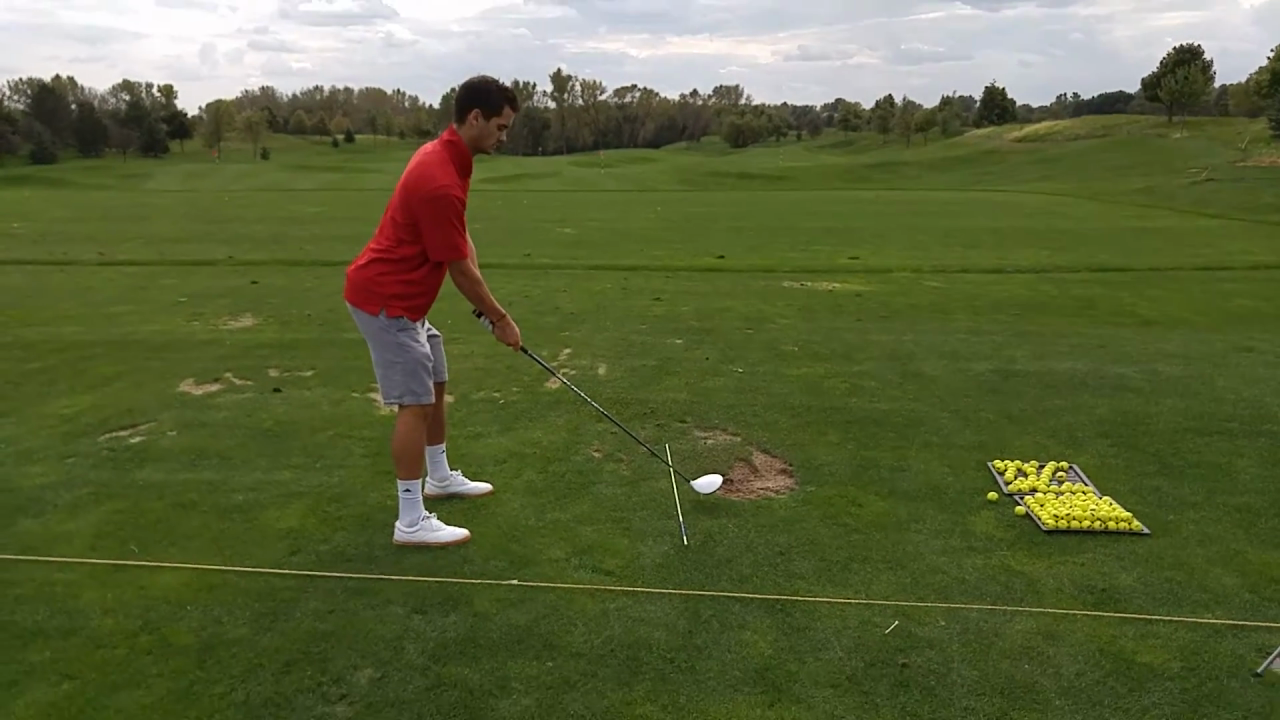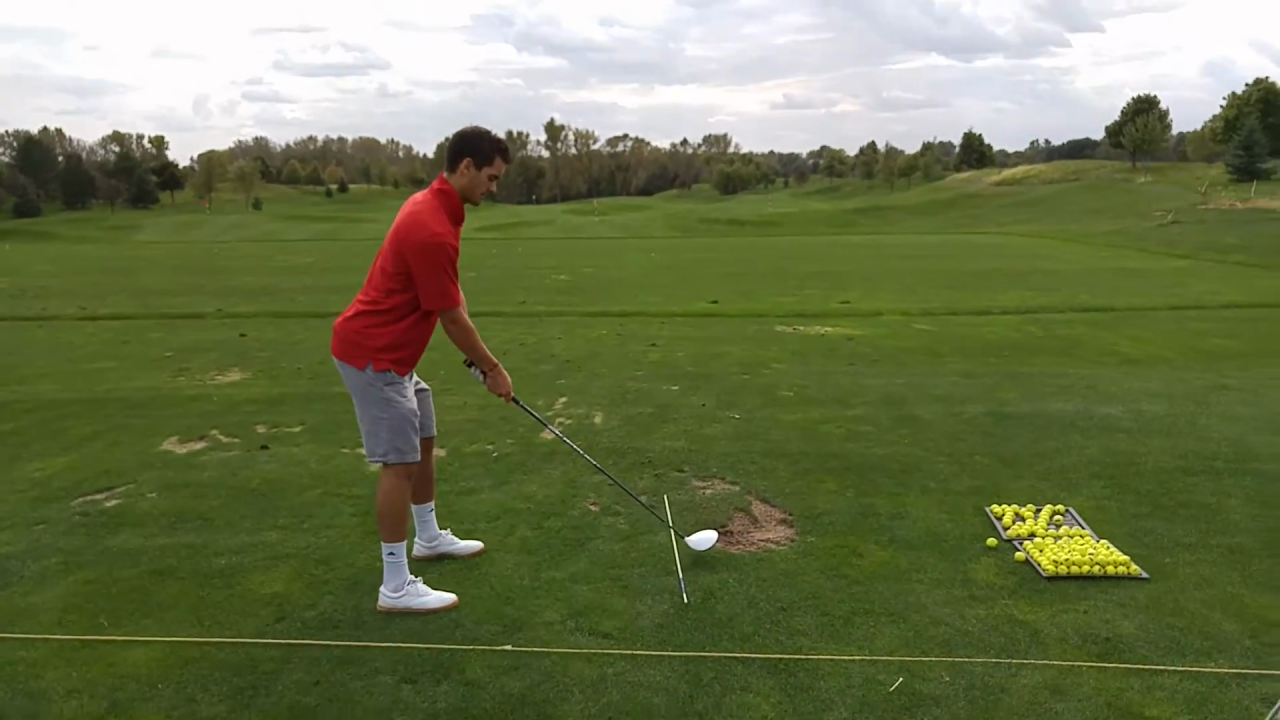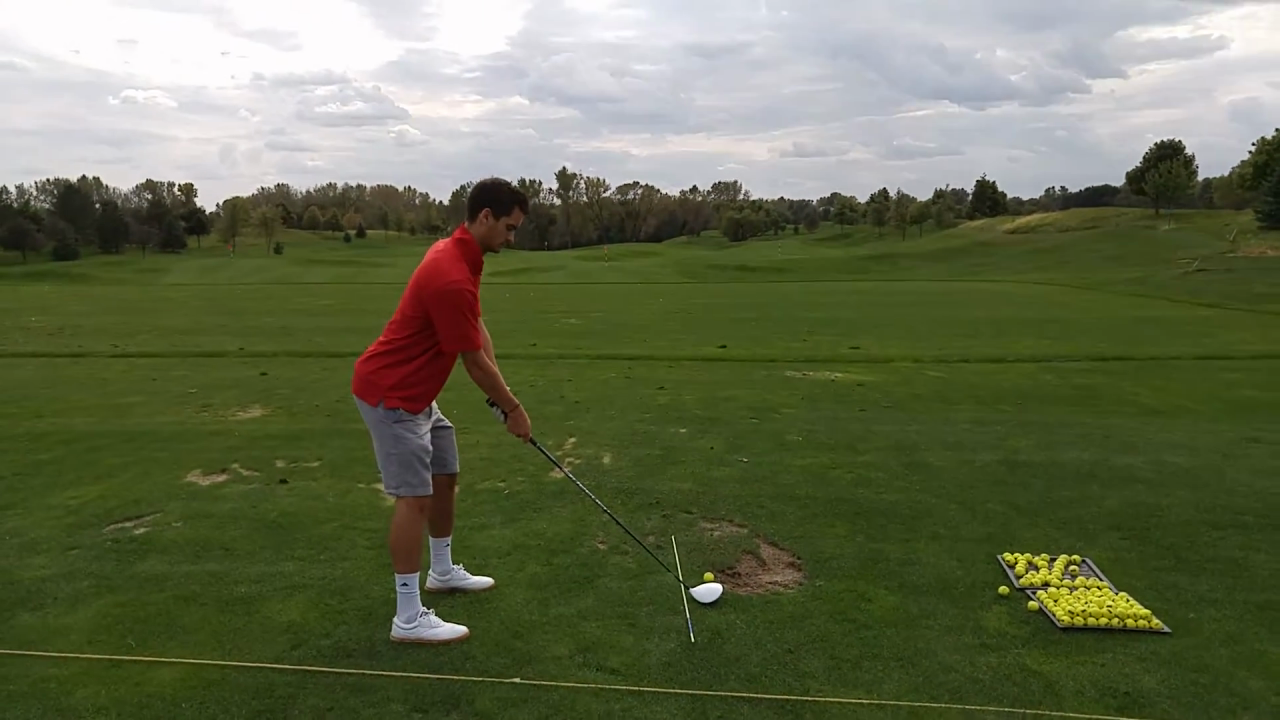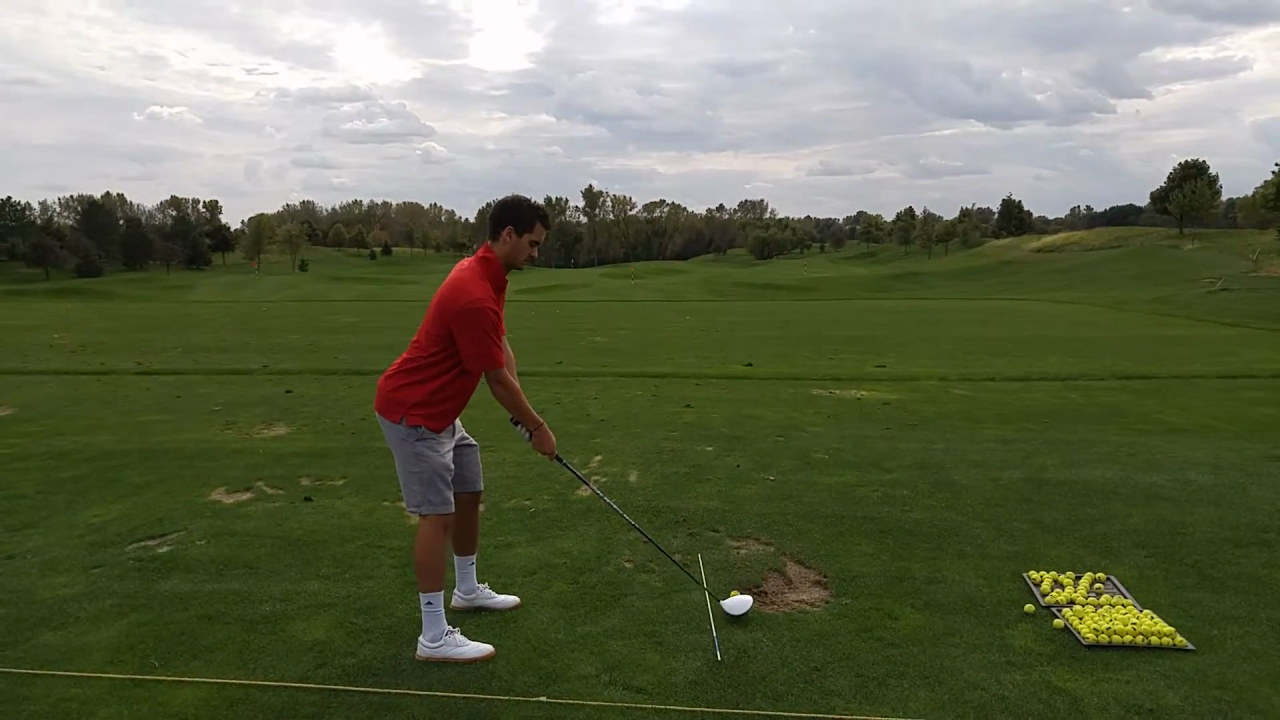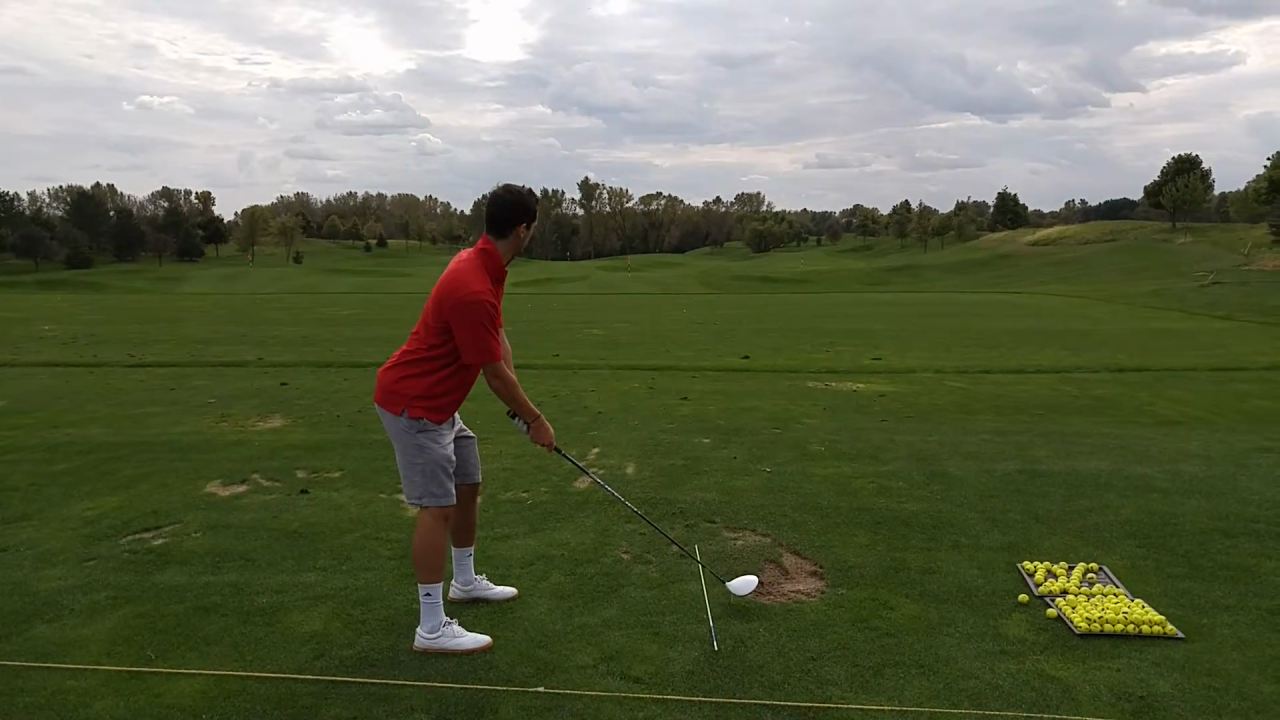
dt=1s
person 1, frame 1
left shoulder: (444, 155)
right shoulder: (440, 182)
left elbow: (462, 241)
right elbow: (459, 268)
left wrist: (486, 302)
right wrist: (499, 318)
left hip: (400, 295)
right hip: (385, 300)
left knee: (434, 388)
right knee: (415, 403)
left ankle: (440, 477)
right ankle: (411, 521)
person 1, frame 2
left shoulder: (433, 203)
right shoulder: (432, 229)
left elbow: (452, 295)
right elbow: (451, 317)
left wrist: (478, 354)
right wrist: (492, 368)
left hip: (389, 349)
right hip: (373, 354)
left knee: (422, 443)
right knee: (400, 462)
left ankle: (429, 537)
right ankle: (395, 587)
person 1, frame 3
left shoulder: (459, 252)
right shoulder: (451, 277)
left elbow: (477, 329)
right elbow: (474, 361)
left wrist: (502, 390)
right wrist: (513, 409)
left hip: (413, 391)
right hip: (390, 394)
left knee: (443, 477)
right knee: (413, 497)
left ankle: (443, 571)
right ankle: (409, 618)
person 1, frame 4
left shoulder: (486, 273)
right shoulder: (473, 296)
left elbow: (501, 348)
right elbow: (497, 379)
left wrist: (524, 411)
right wrist: (537, 427)
left hip: (437, 409)
right hip: (412, 412)
left knee: (468, 495)
right knee: (437, 515)
left ankle: (468, 590)
right ankle: (434, 637)
person 1, frame 5
left shoulder: (483, 264)
right shoulder: (473, 289)
left elbow: (498, 339)
right elbow: (495, 372)
left wrist: (521, 406)
right wrist: (535, 420)
left hip: (435, 400)
right hip: (413, 404)
left knee: (466, 487)
right knee: (436, 507)
left ankle: (465, 581)
right ankle: (432, 629)
